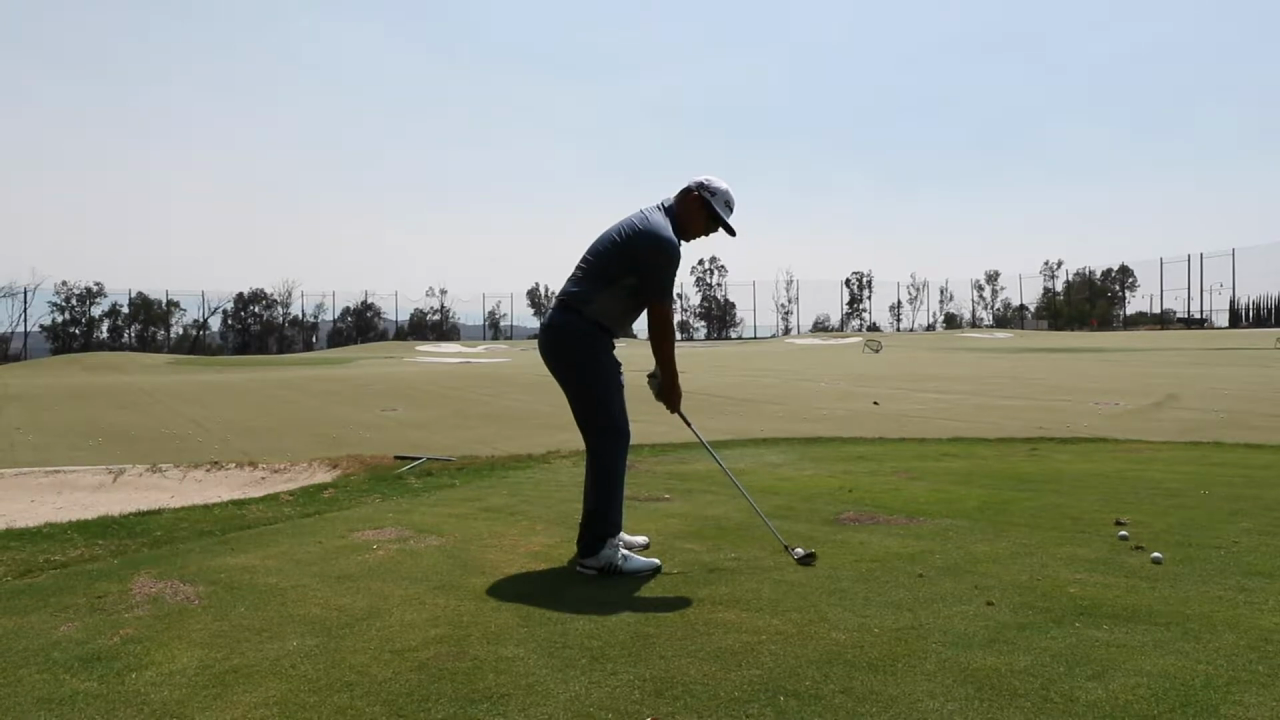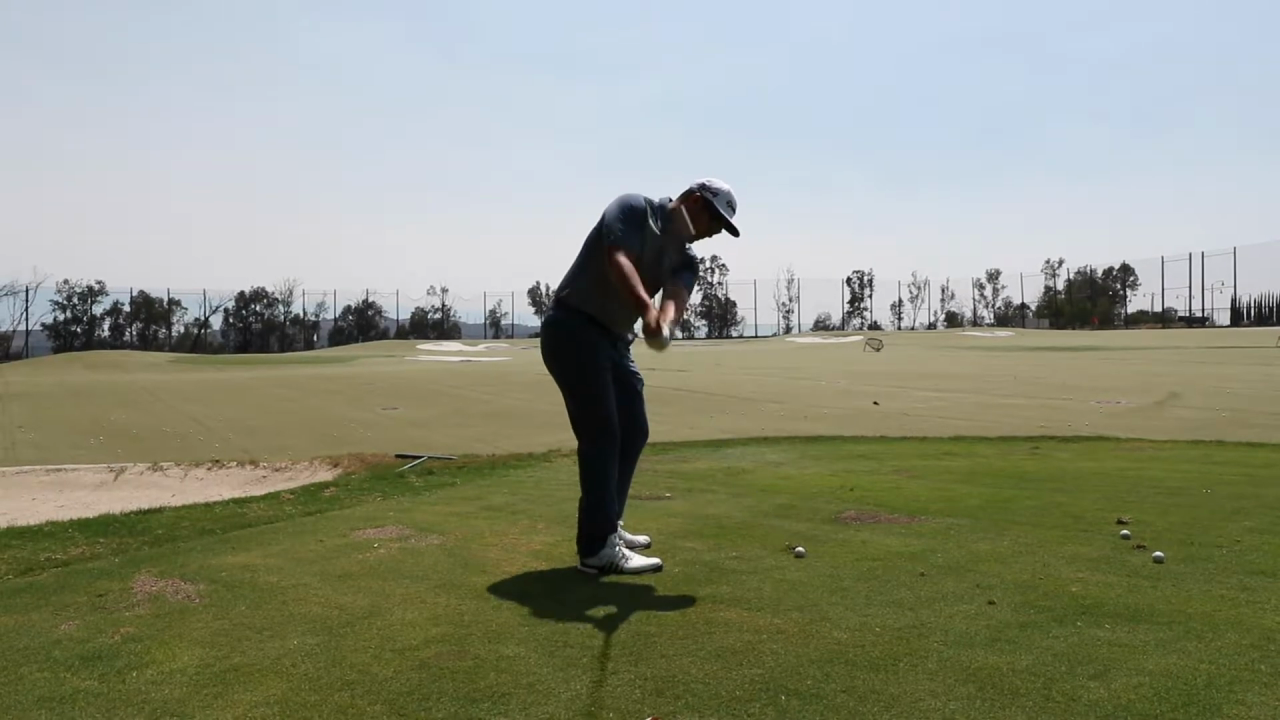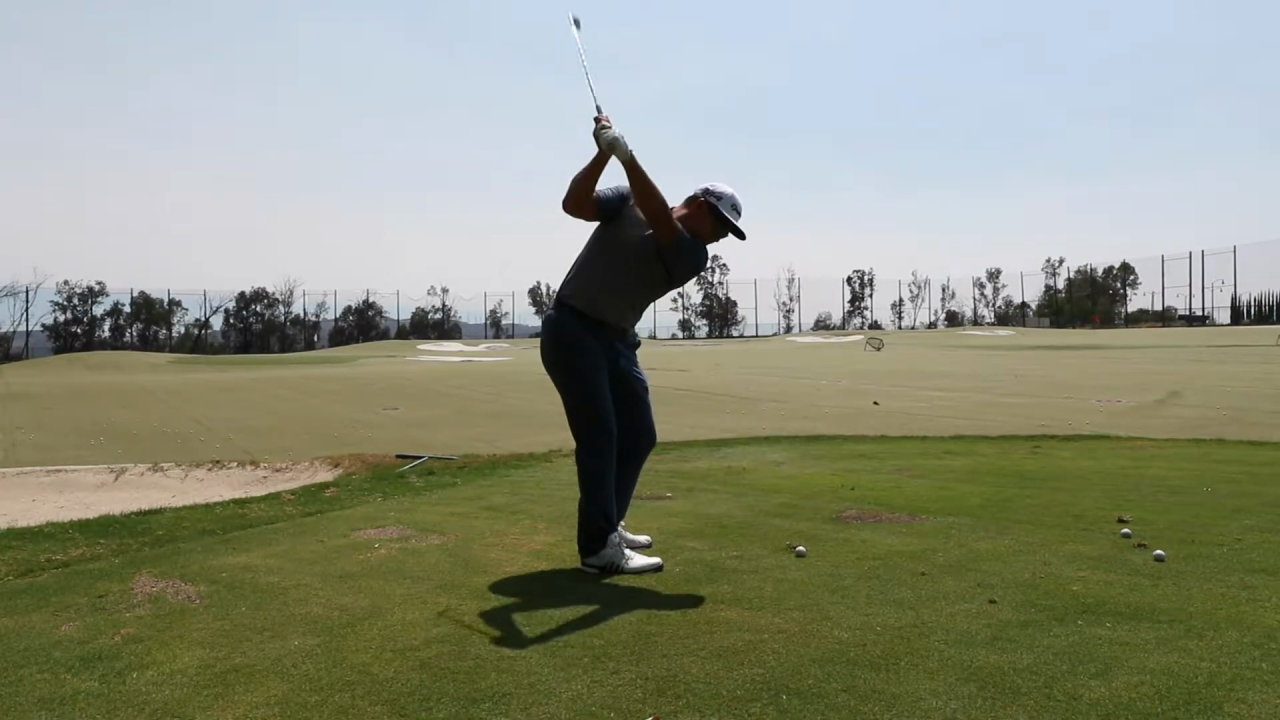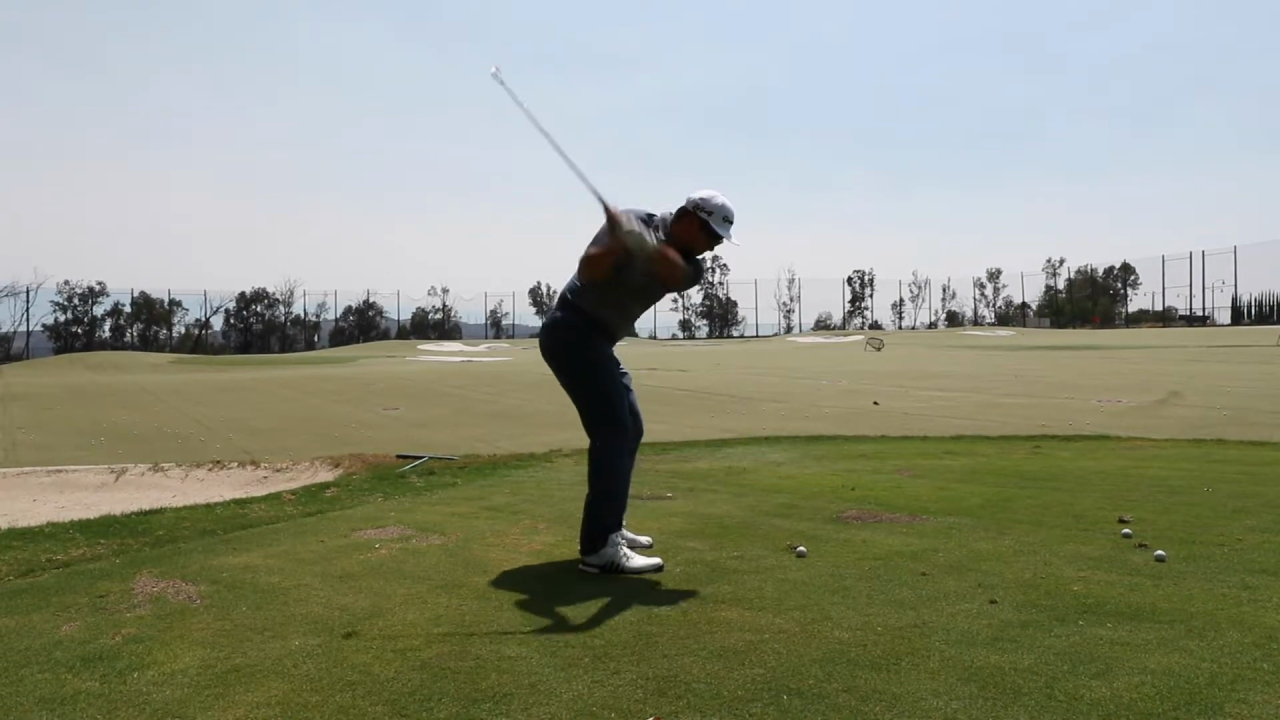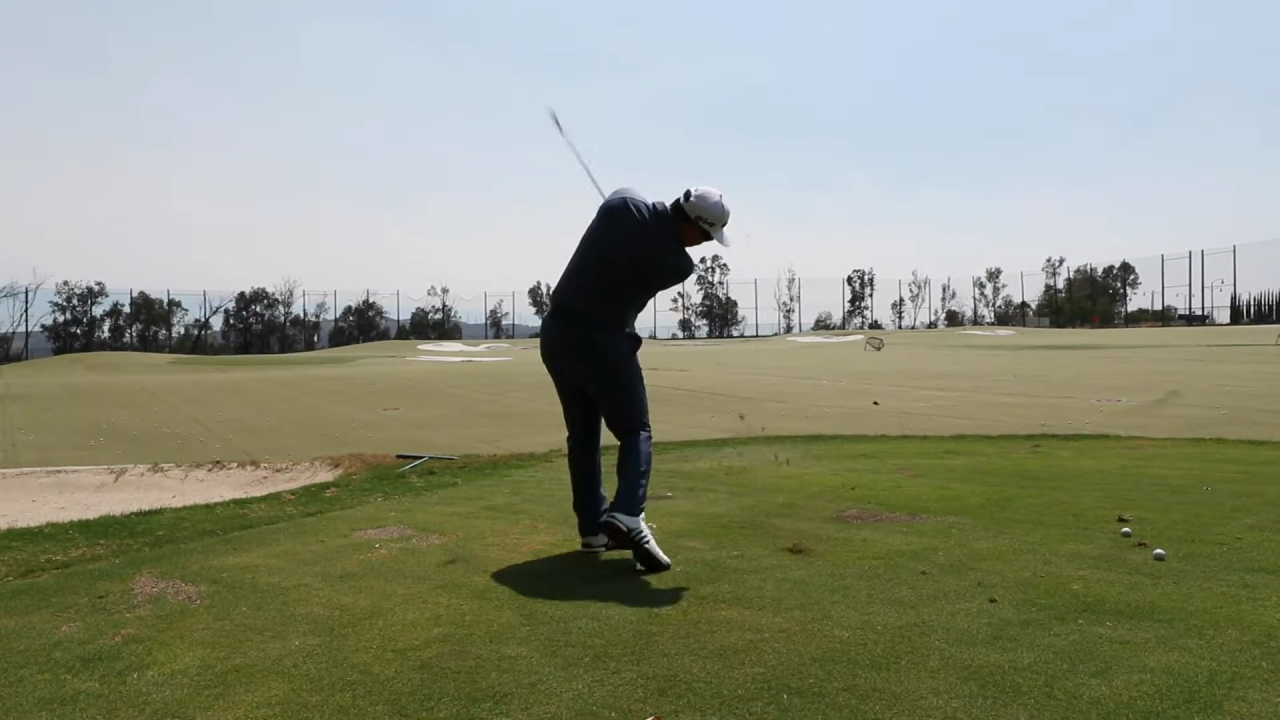
dt=1s
person 1, frame 1
left shoulder: (653, 227)
right shoulder: (661, 239)
left elbow: (660, 313)
right elbow: (661, 320)
left wrist: (662, 371)
right wrist: (671, 380)
left hip: (578, 335)
right hip: (577, 337)
left knee: (610, 435)
right knee: (610, 437)
left ankle: (603, 532)
right ankle: (597, 550)
person 1, frame 2
left shoulder: (686, 258)
right shoulder: (634, 209)
left elbow: (676, 298)
right elbow: (618, 264)
left wrist: (665, 322)
right wrist: (646, 310)
left hip: (613, 338)
right hip: (573, 330)
left knee: (632, 433)
right knee: (601, 434)
left ankle: (606, 527)
right ankle: (597, 547)
person 1, frame 3
left shoulder: (692, 256)
right shoulder: (628, 199)
left elbow: (661, 221)
right elbow: (574, 204)
right wrist: (603, 154)
left hip: (616, 341)
right hip: (571, 329)
left knee: (639, 437)
right knee: (599, 434)
left ankle: (608, 526)
right ankle: (598, 548)
person 1, frame 4
left shoulder: (690, 265)
right shoulder: (634, 222)
left elbow: (672, 271)
right elbow: (588, 271)
left wrist: (646, 244)
right wrist: (619, 243)
left hip: (596, 339)
right hip: (573, 333)
left knee: (628, 431)
right knee: (614, 433)
left ankle: (607, 529)
right ankle: (600, 547)
person 1, frame 5
left shoulder: (622, 202)
right shoulder: (678, 263)
left hip: (556, 332)
right hip: (603, 343)
left knee: (583, 432)
right knee: (635, 432)
left ankle: (594, 525)
right ankle: (628, 516)
